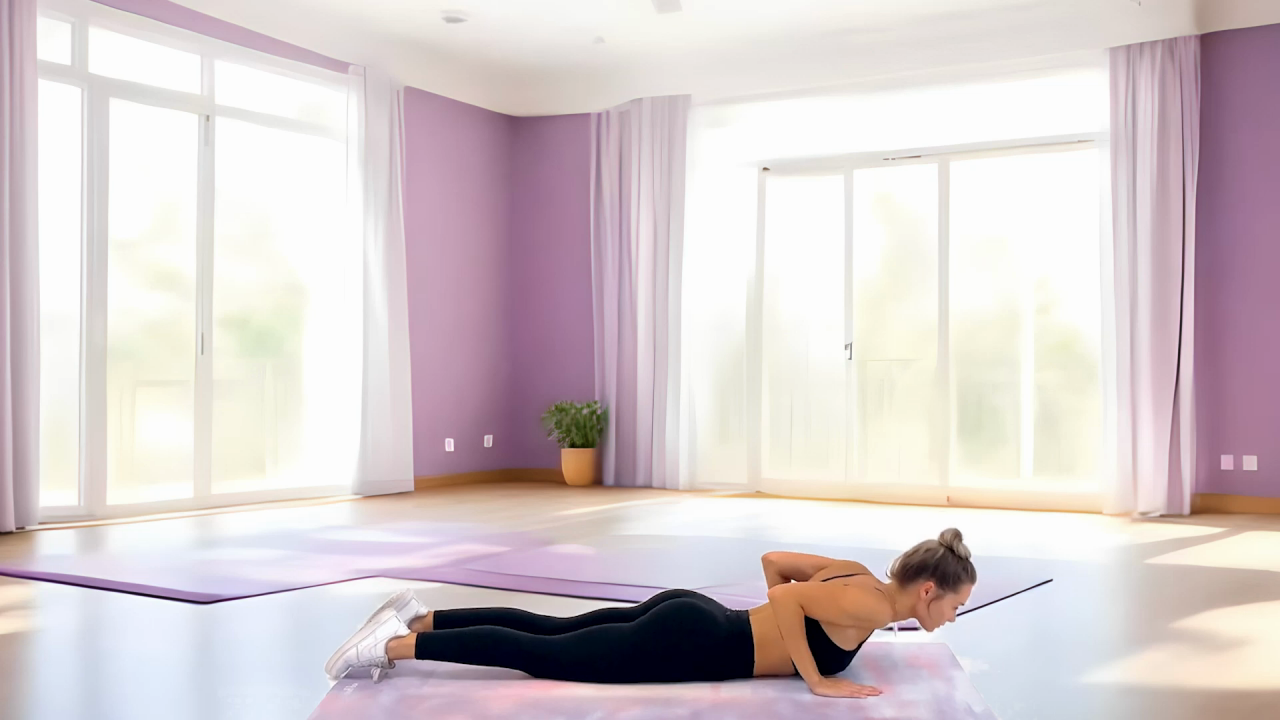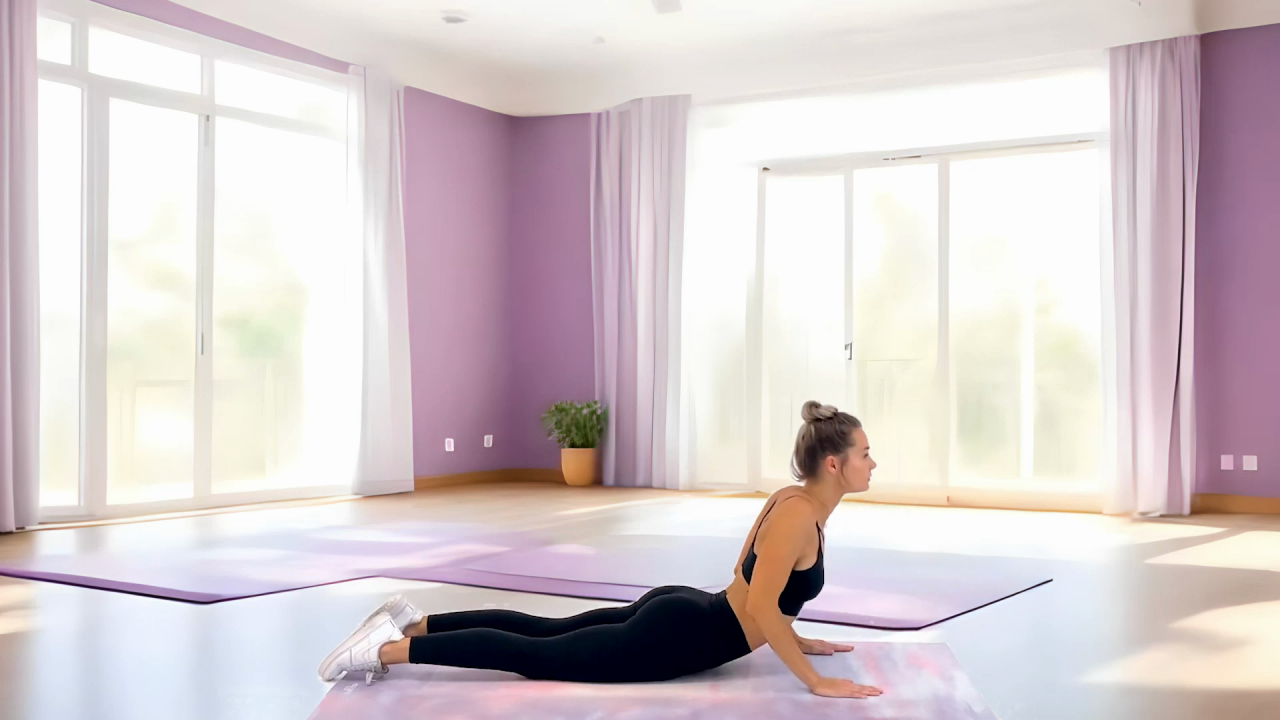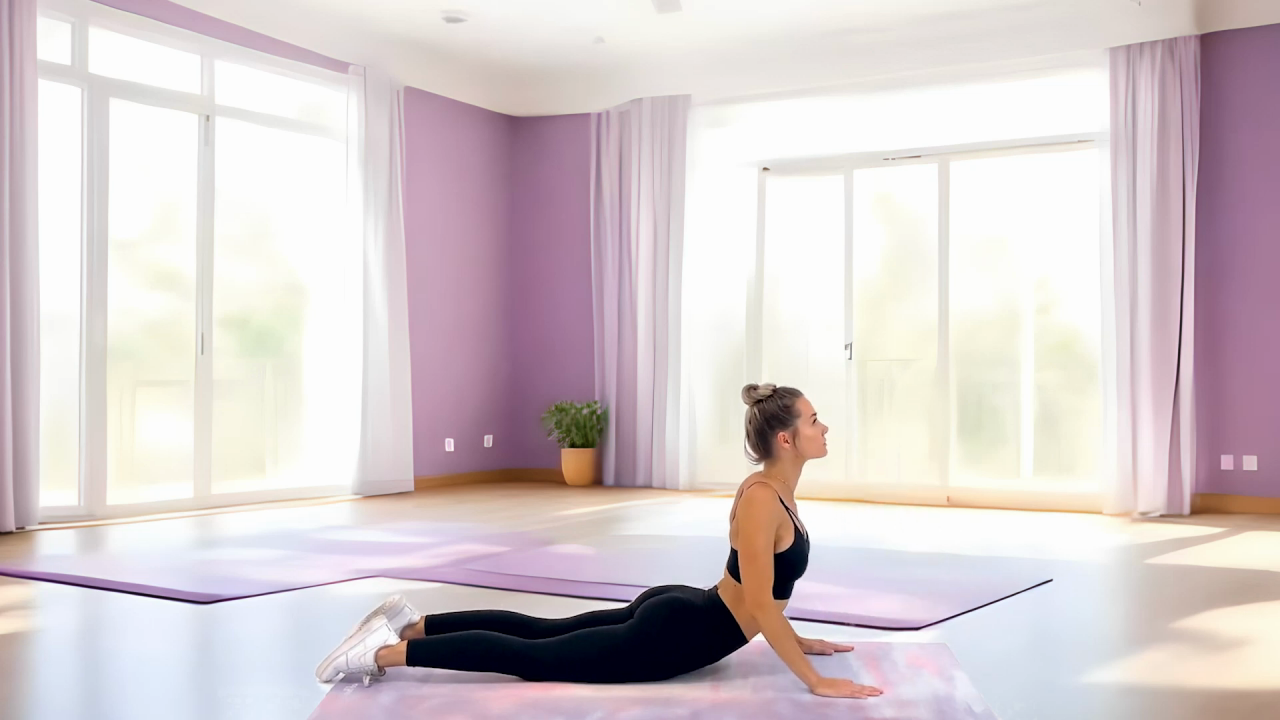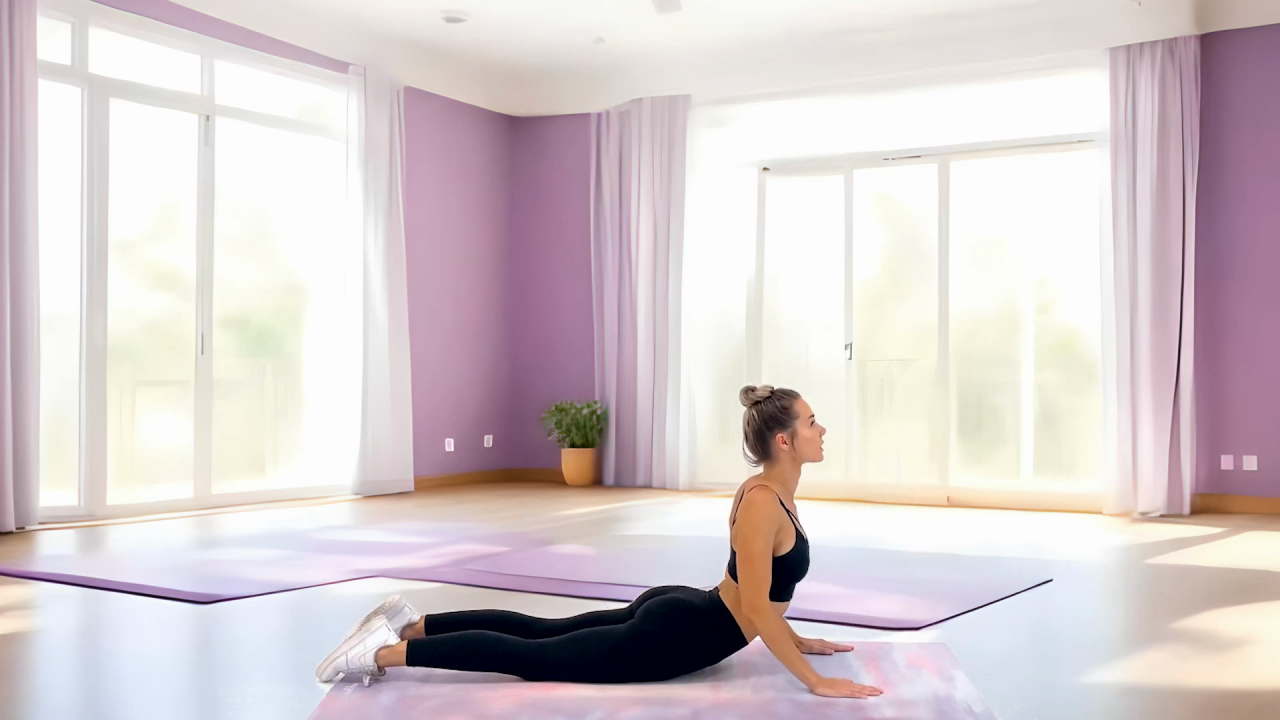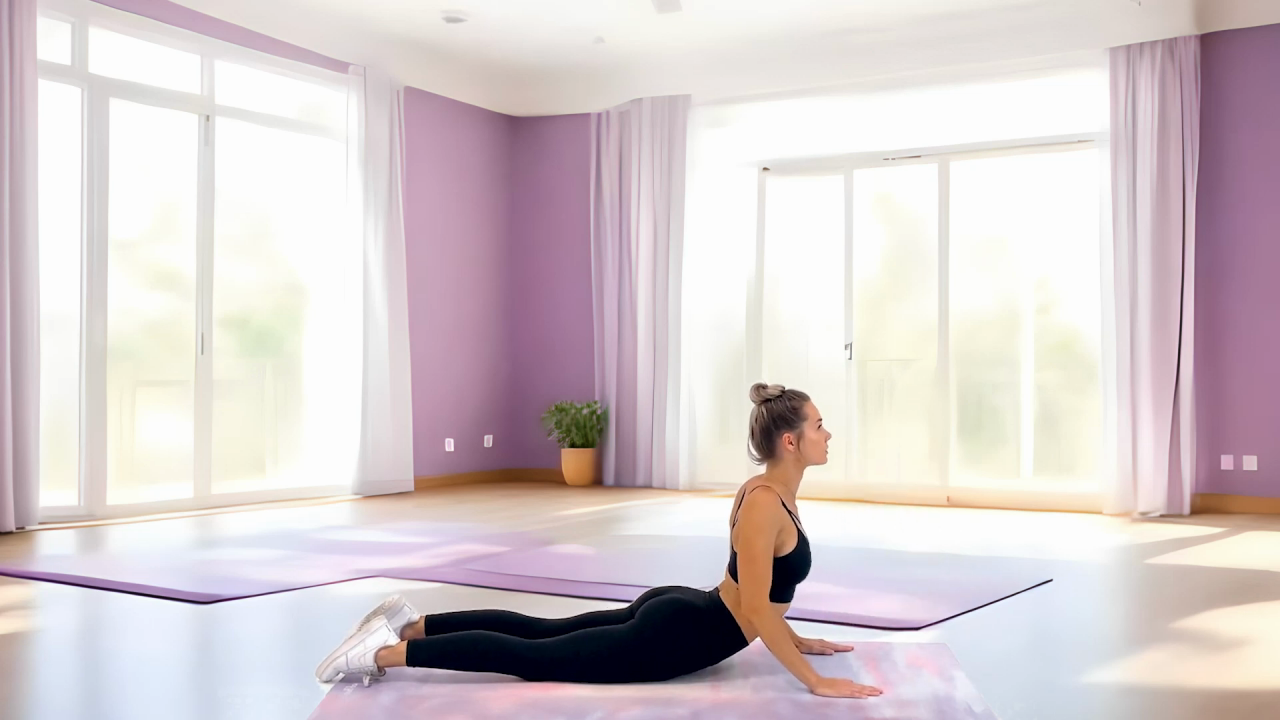
dt=1s
person 1, frame 1
left shoulder: (860, 576)
right shoulder: (871, 605)
left elbow: (773, 561)
right elbow: (784, 598)
right wrist: (815, 677)
left hip: (686, 618)
right hip: (687, 645)
left knee: (549, 628)
right knee: (540, 652)
left ankle: (419, 618)
right ankle: (396, 646)
person 1, frame 2
left shoulder: (796, 500)
right shoulder: (799, 515)
right elbow: (761, 608)
left wrist: (794, 640)
right wrist: (816, 681)
left hip: (679, 613)
right hip: (676, 638)
left knee: (540, 630)
right knee: (534, 657)
left ankle: (412, 623)
right ankle: (388, 648)
person 1, frame 3
left shoulder: (775, 489)
right shoulder: (762, 498)
left elbow: (764, 591)
right elbow: (760, 606)
left wrist: (798, 640)
right wrist: (815, 679)
left hip: (676, 614)
right hip: (674, 634)
left knee: (542, 631)
right knee: (531, 658)
left ankle: (409, 624)
right ankle: (386, 650)
person 1, frame 4
left shoulder: (772, 492)
right shoulder: (763, 503)
left elbow: (762, 591)
right elbow: (756, 609)
left wrist: (798, 640)
right wrist: (814, 680)
left hip: (677, 614)
right hip: (675, 636)
left knee: (541, 631)
right knee: (532, 658)
left ankle: (410, 624)
right ankle: (386, 651)
person 1, frame 5
left shoulder: (772, 492)
right shoulder: (766, 504)
left elbow: (761, 591)
right elbow: (756, 611)
left wrist: (796, 640)
right wrist: (815, 681)
left hip: (676, 614)
right hip: (675, 638)
left knee: (540, 632)
right knee: (532, 658)
left ankle: (409, 625)
right ankle: (386, 651)
